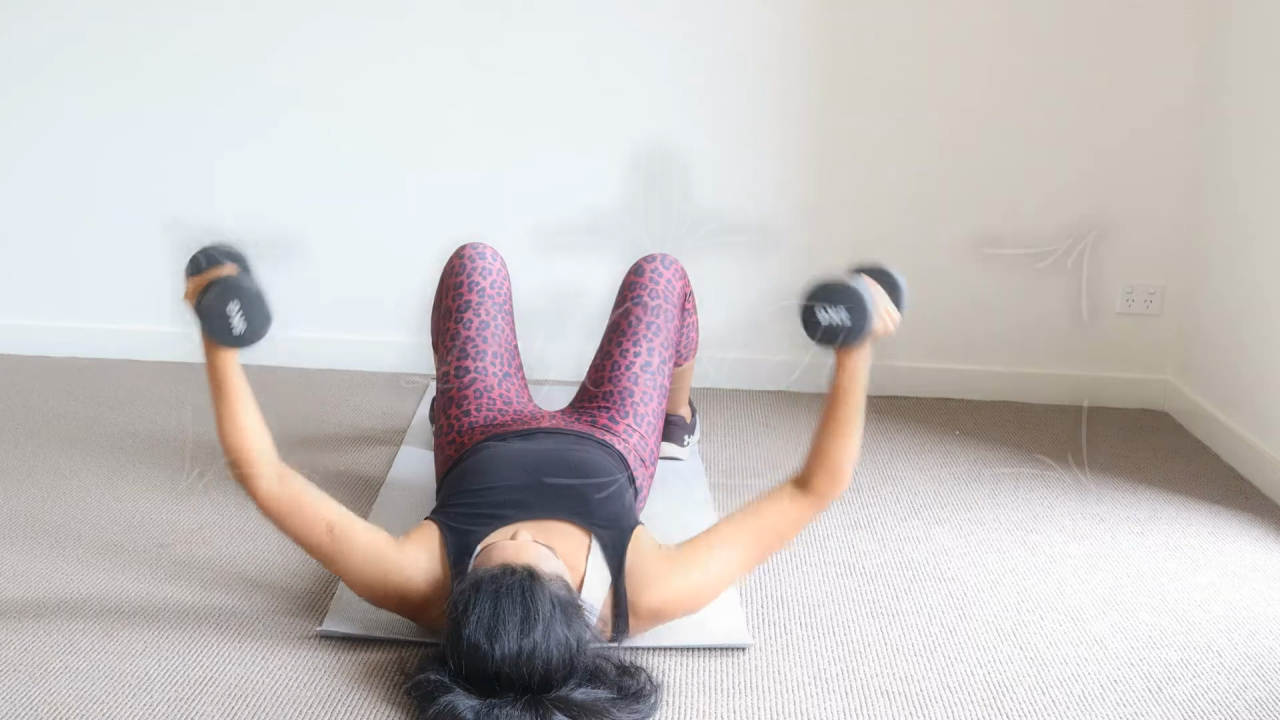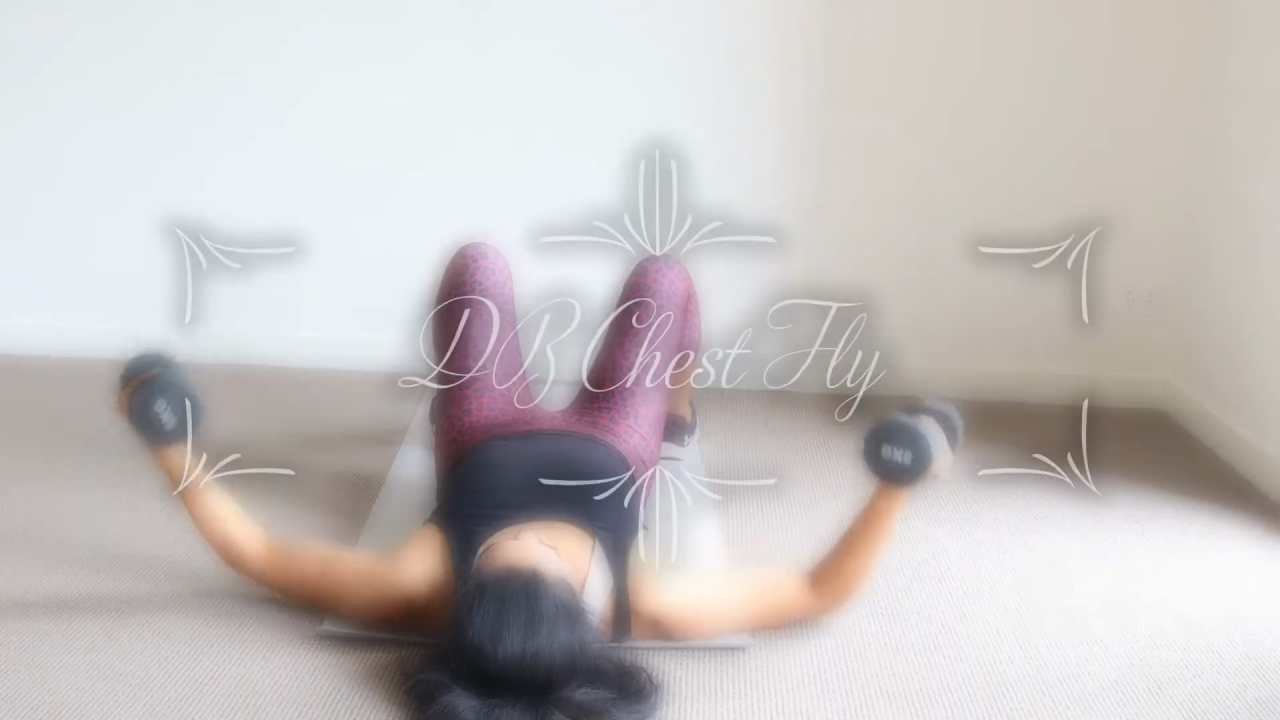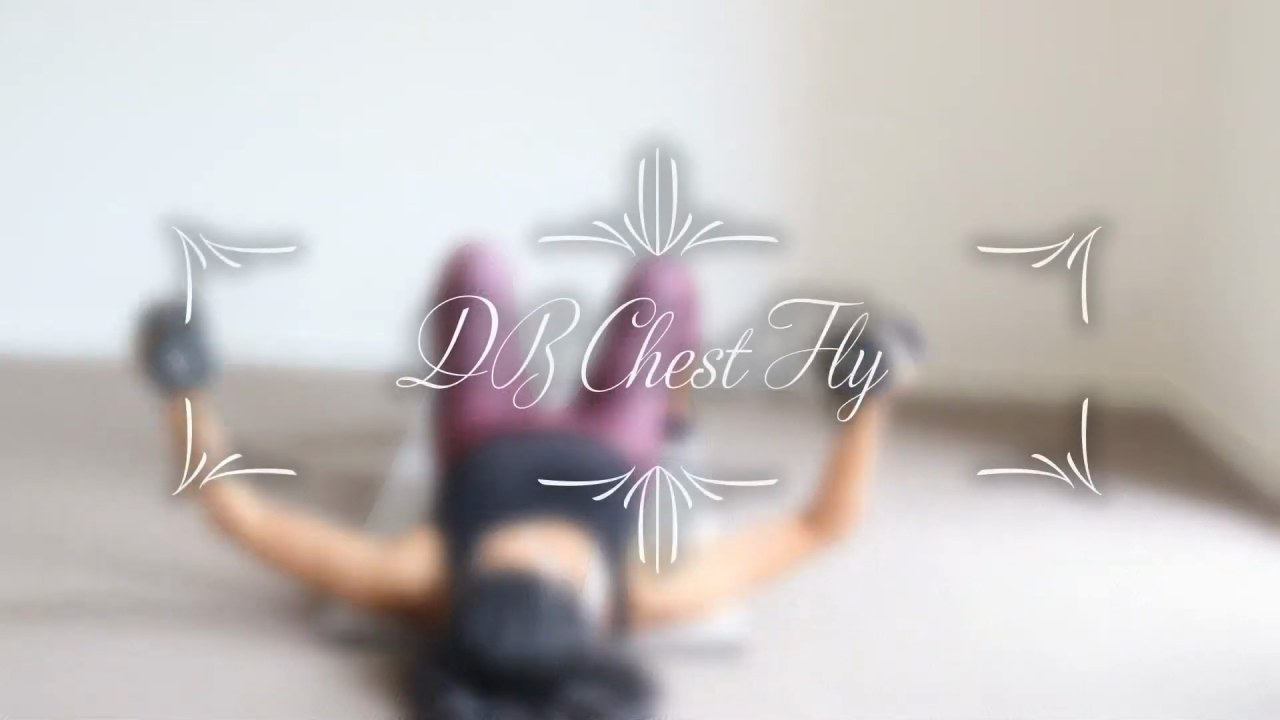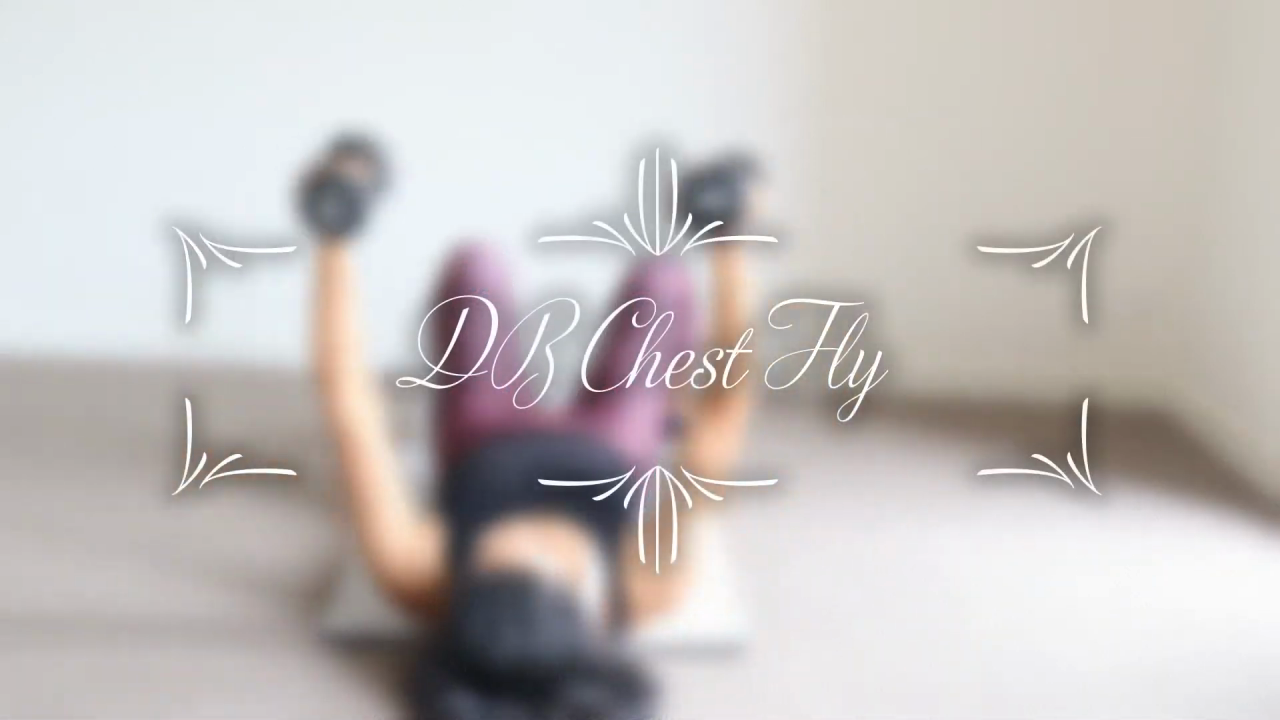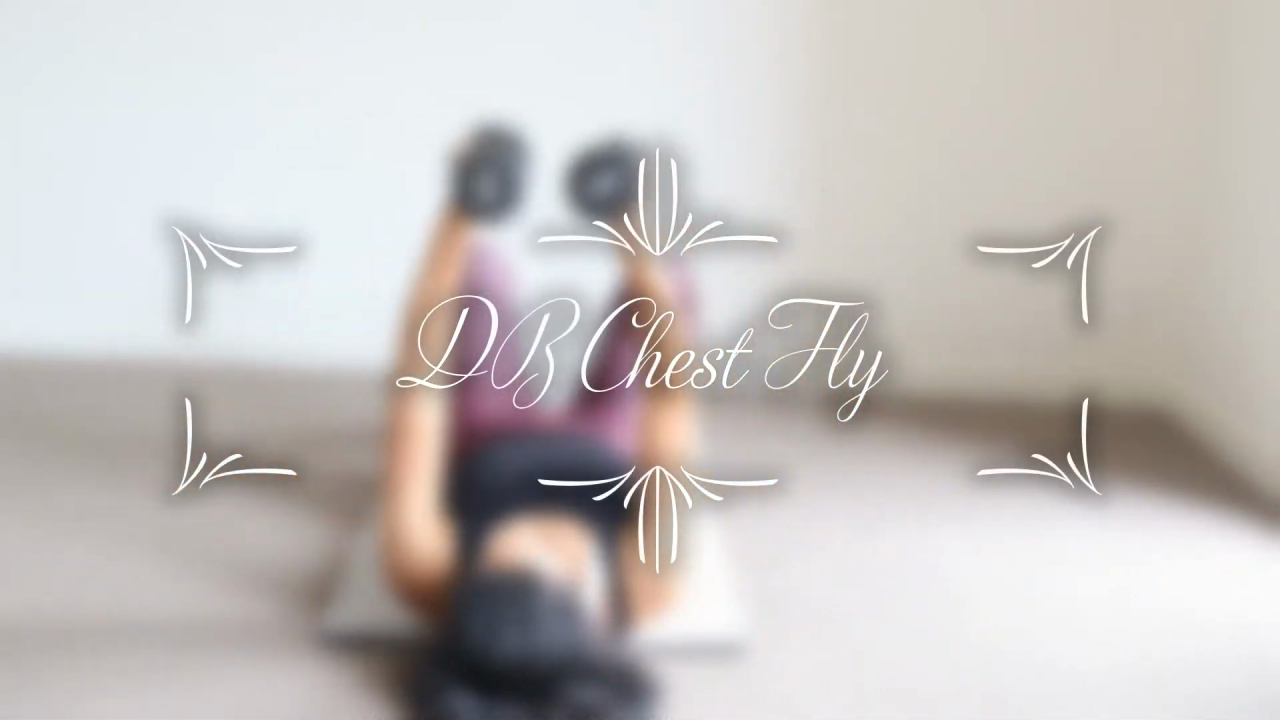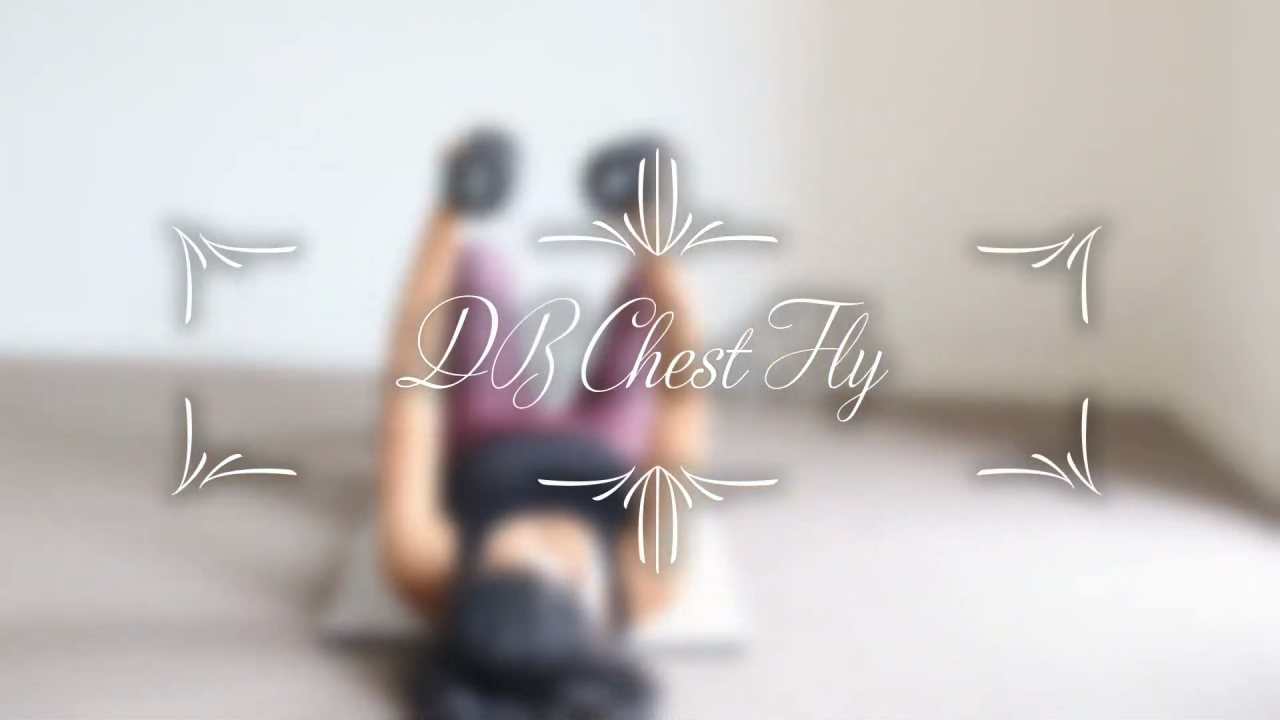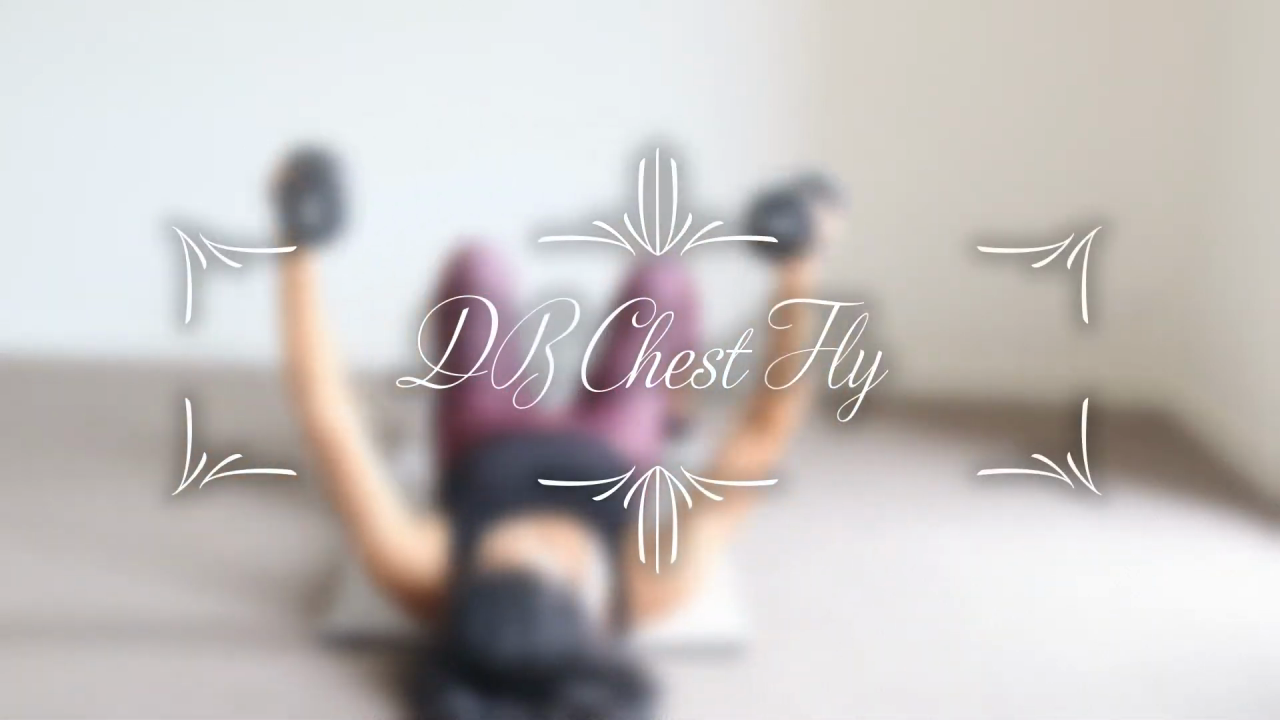
dt=0.4s
person 1, frame 1
left shoulder: (421, 582)
right shoulder: (641, 594)
left elbow: (266, 478)
right elbow: (813, 492)
left wrist: (220, 344)
right wrist: (854, 351)
left hip: (480, 448)
right hip: (603, 455)
left knee: (476, 260)
right knee: (659, 271)
right ankle: (675, 425)
person 1, frame 2
left shoulder: (429, 591)
right shoulder: (642, 605)
left elbow: (259, 554)
right elbow: (824, 586)
left wrist: (171, 450)
right wrist: (896, 484)
left hip: (486, 448)
right hip: (611, 452)
left knee: (477, 260)
right knee: (660, 277)
right ankle: (677, 421)
person 1, frame 3
left shoulder: (423, 587)
right shoulder: (647, 600)
left elbow: (255, 523)
right elbow: (820, 525)
left wrist: (188, 404)
right wrist: (869, 404)
left hip: (484, 448)
right hip: (611, 452)
left knee: (476, 263)
right knee: (660, 278)
right ankle: (673, 419)
person 1, frame 4
left shoulder: (423, 580)
right shoulder: (644, 589)
left elbow: (348, 406)
right elbow: (722, 421)
left wrist: (333, 241)
right wrist: (730, 252)
left hip: (487, 449)
right hip: (607, 453)
left knee: (475, 263)
right knee: (661, 279)
right ankle: (664, 415)
person 1, frame 5
left shoulder: (429, 575)
right shoulder: (639, 588)
left elbow: (416, 388)
right elbow: (668, 407)
left wrist: (459, 216)
left hip: (486, 445)
right hip: (604, 451)
left knee: (483, 269)
right knee: (667, 279)
person 1, frame 6
left shoulder: (429, 574)
right shoulder: (638, 585)
left elbow: (408, 393)
right elbow: (683, 407)
left wrist: (448, 218)
right wrist: (654, 230)
left hip: (487, 448)
right hip: (607, 453)
left knee: (479, 266)
right knee: (651, 287)
person 1, frame 7
left shoulder: (428, 575)
right shoulder: (644, 589)
left elbow: (330, 424)
right elbow: (761, 441)
left wrist: (299, 254)
right wrist: (795, 271)
left hip: (486, 446)
right hip: (612, 453)
left knee: (475, 264)
right knee: (661, 278)
right ankle: (669, 412)
